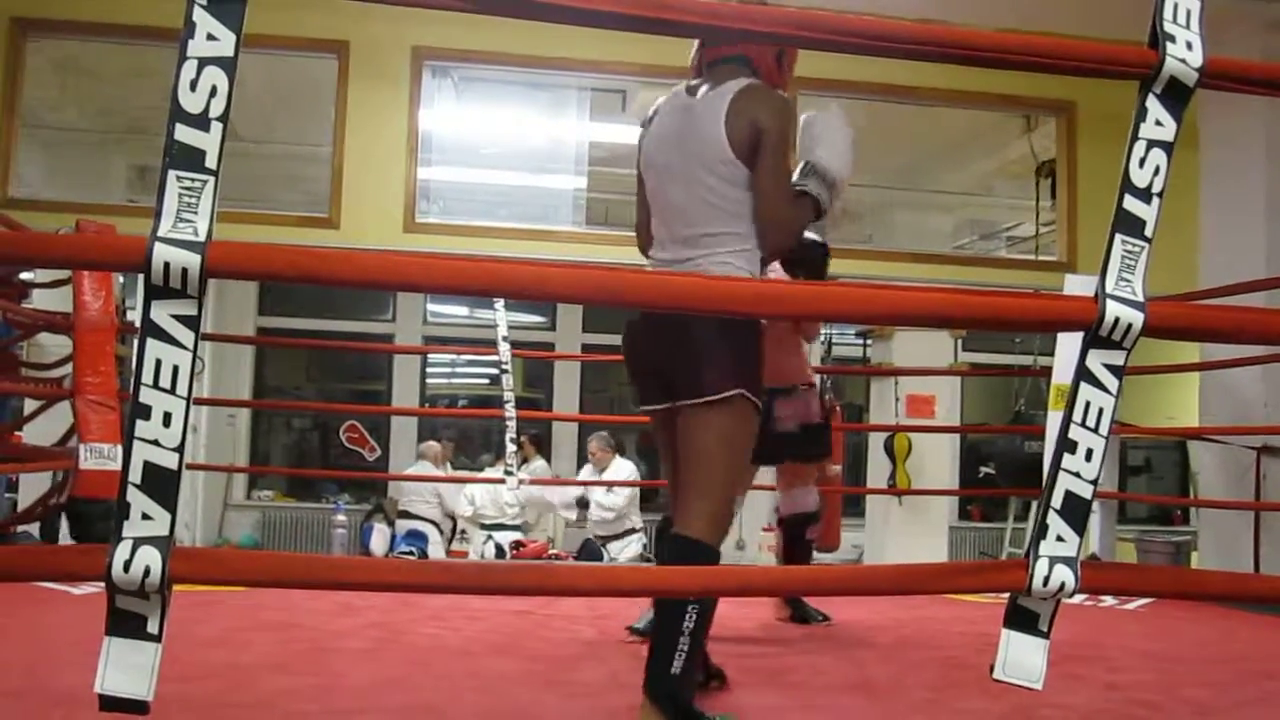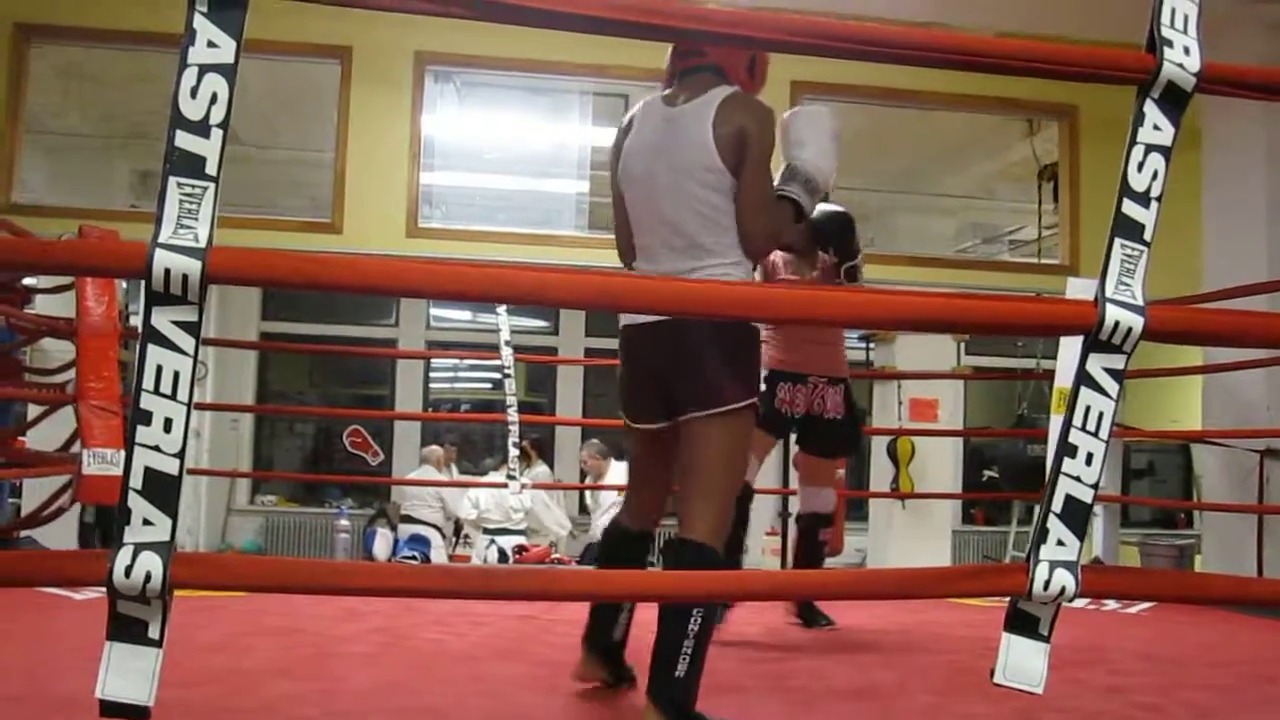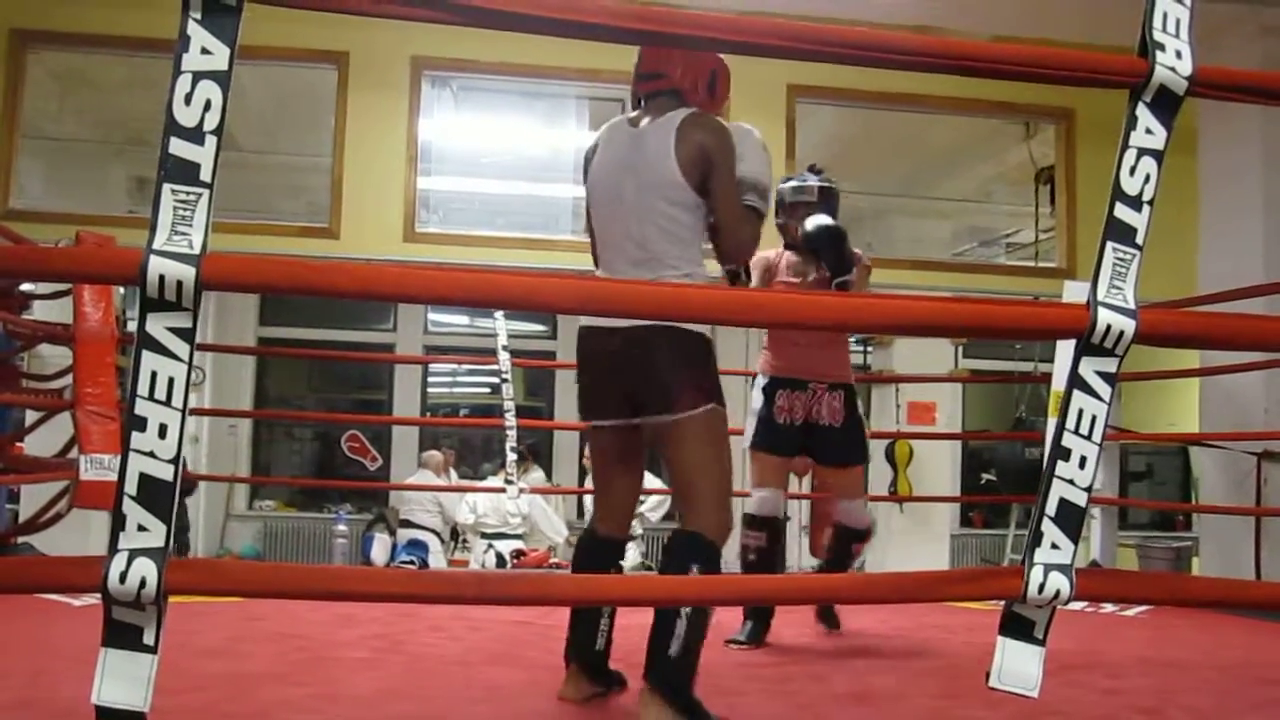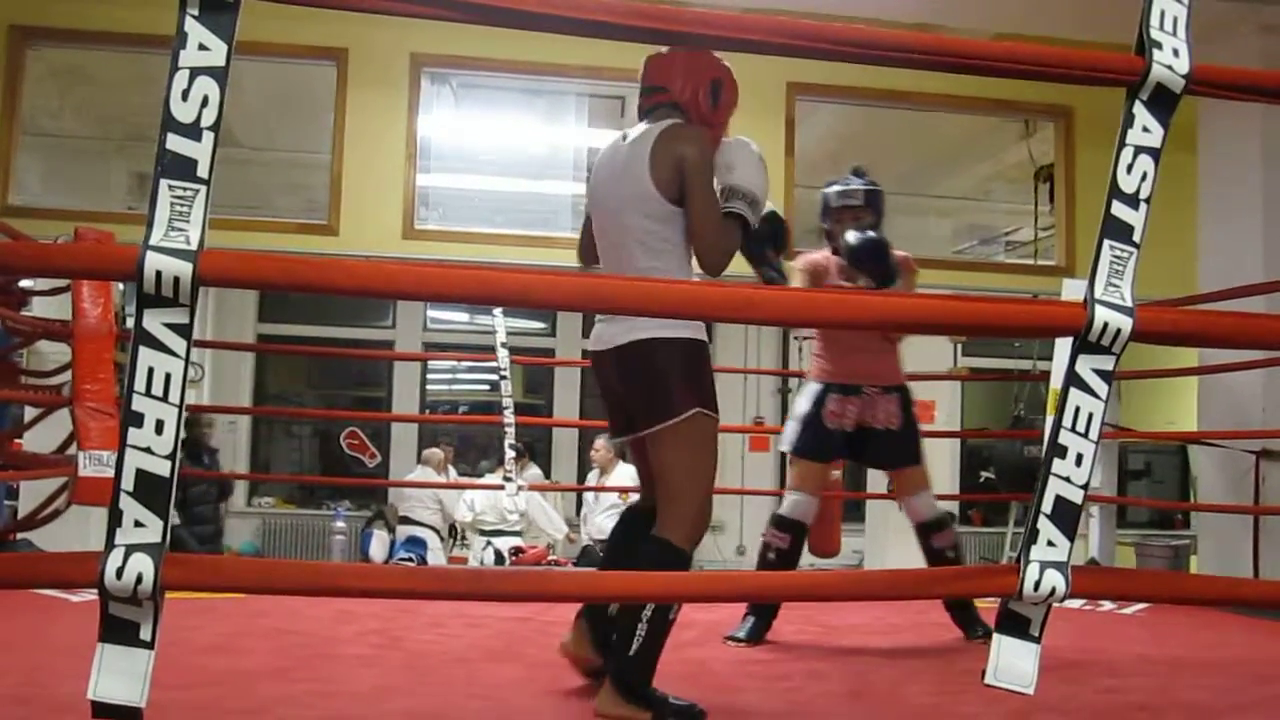
dt=0.3s
person 1, frame 1
left shoulder: (661, 111)
right shoulder: (764, 104)
right elbow: (777, 233)
right wrist: (818, 181)
left hip: (651, 317)
right hip: (717, 317)
left knee: (685, 499)
right knee: (705, 515)
left ankle: (681, 660)
person 1, frame 2
left shoulder: (634, 123)
right shoulder: (746, 114)
left elbow: (629, 252)
right elbow: (760, 239)
right wrist: (803, 184)
left hip: (643, 332)
right hip: (716, 330)
left knee: (643, 502)
right knee: (705, 522)
left ankle: (599, 651)
person 1, frame 3
left shoulder: (600, 143)
right shoulder: (705, 134)
right elbow: (735, 251)
right wrist: (752, 191)
left hip: (603, 337)
right hip: (670, 338)
left knee: (611, 510)
right knee: (705, 518)
left ankle: (584, 665)
person 1, frame 4
left shoulder: (614, 153)
right shoulder: (683, 144)
right elbow: (713, 256)
right wrist: (740, 200)
left hip: (614, 343)
right hip: (664, 346)
left knee: (660, 498)
right knee: (683, 519)
left ankle: (593, 629)
person 2, frame 1
left shoulder: (785, 272)
left elbow: (809, 334)
left wrist: (813, 280)
left hip: (798, 391)
right hip: (759, 393)
left knee: (801, 493)
left ankle: (790, 595)
person 2, frame 2
left shoulder: (836, 260)
right shoulder: (770, 259)
left wrist: (845, 257)
left hip: (827, 385)
right hip: (776, 379)
left knee: (819, 493)
left ankle: (802, 598)
person 2, frame 3
left shoulder: (852, 262)
right shoulder: (769, 261)
left wrist: (840, 269)
left hip: (832, 394)
right hip: (777, 388)
left knee: (853, 509)
right knee: (765, 499)
right ankle: (756, 615)
person 2, frame 4
left shoulder: (897, 265)
right shoulder: (815, 265)
left elbow: (897, 331)
left wrist: (881, 277)
left hip: (885, 396)
right hip: (829, 392)
left knee: (922, 503)
right knee: (798, 500)
left ankle: (961, 607)
right ankle: (759, 611)
